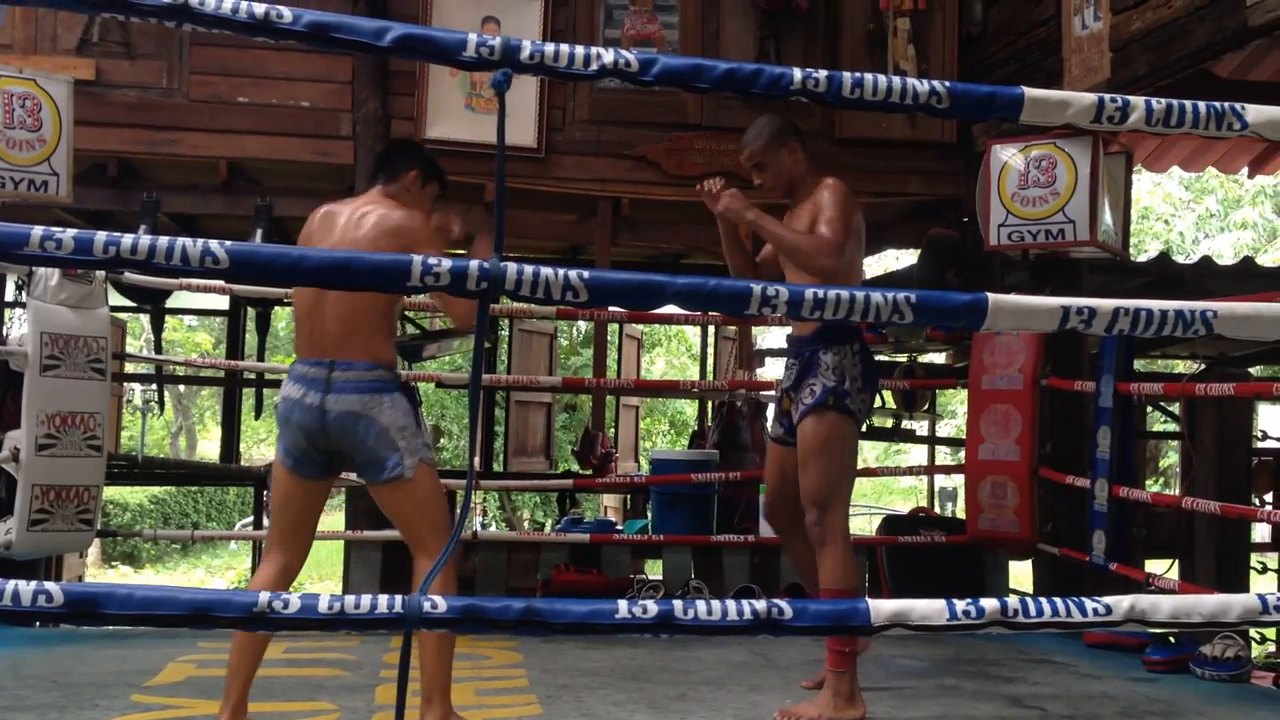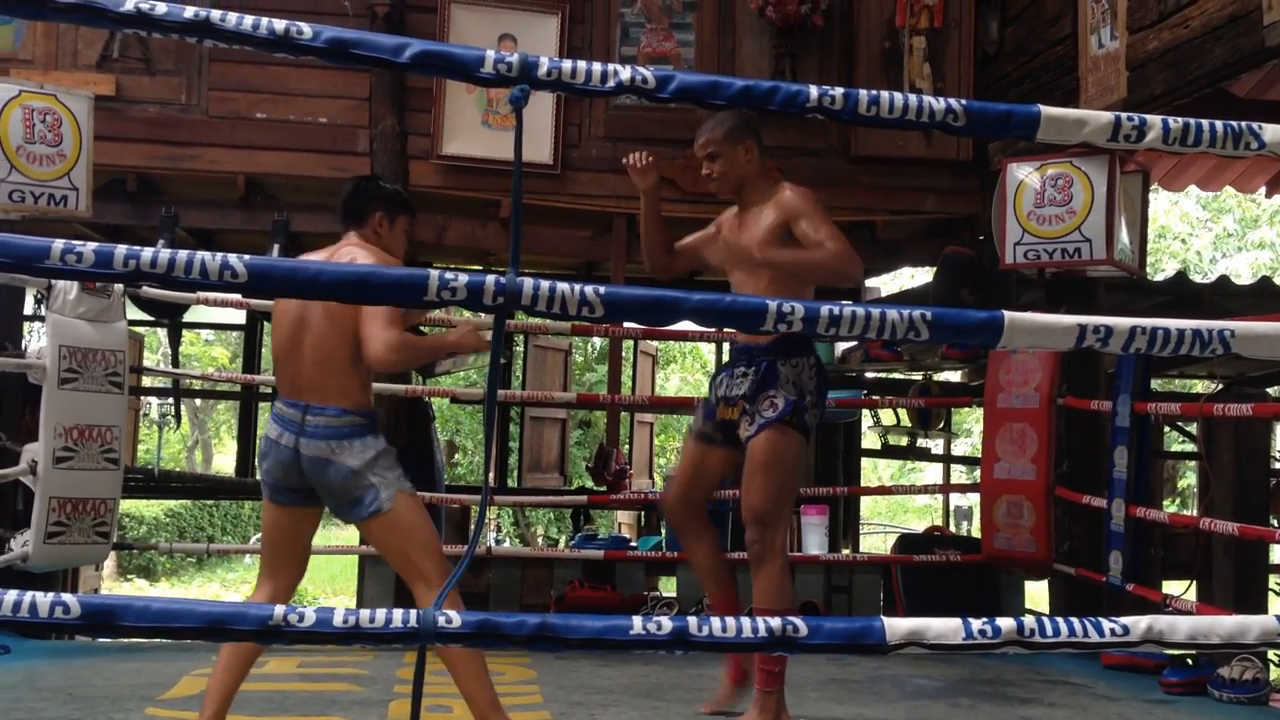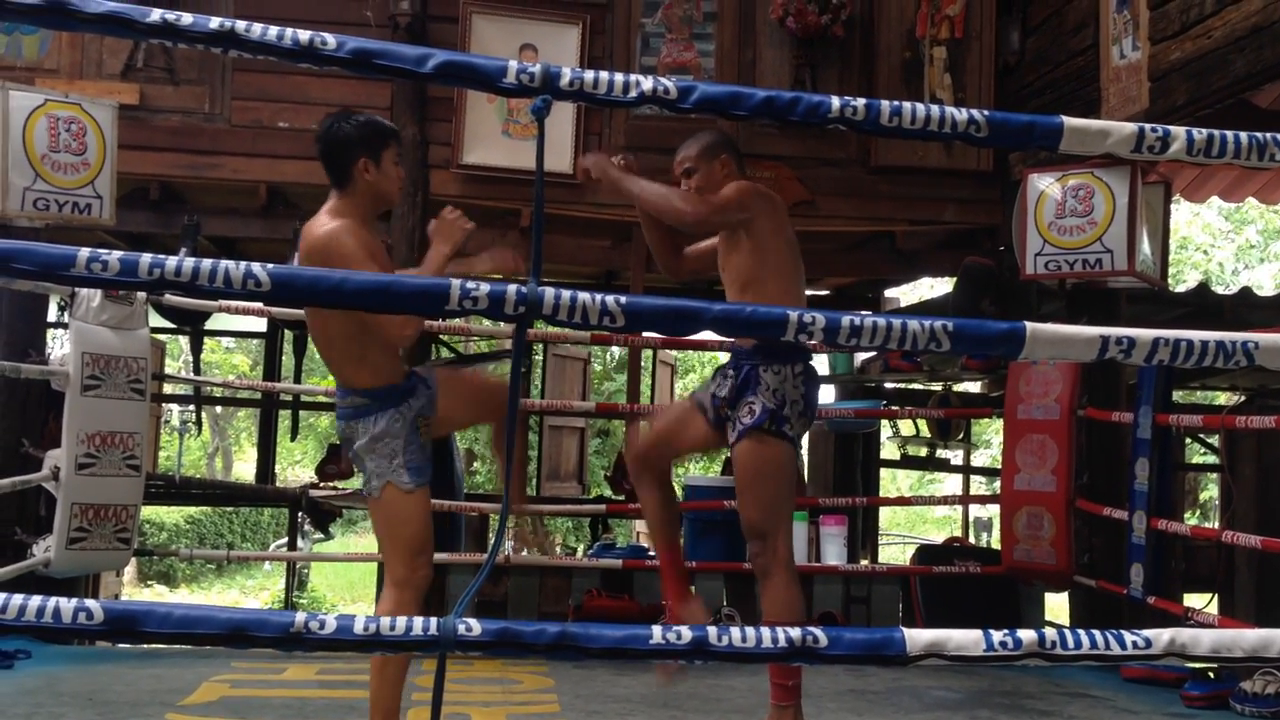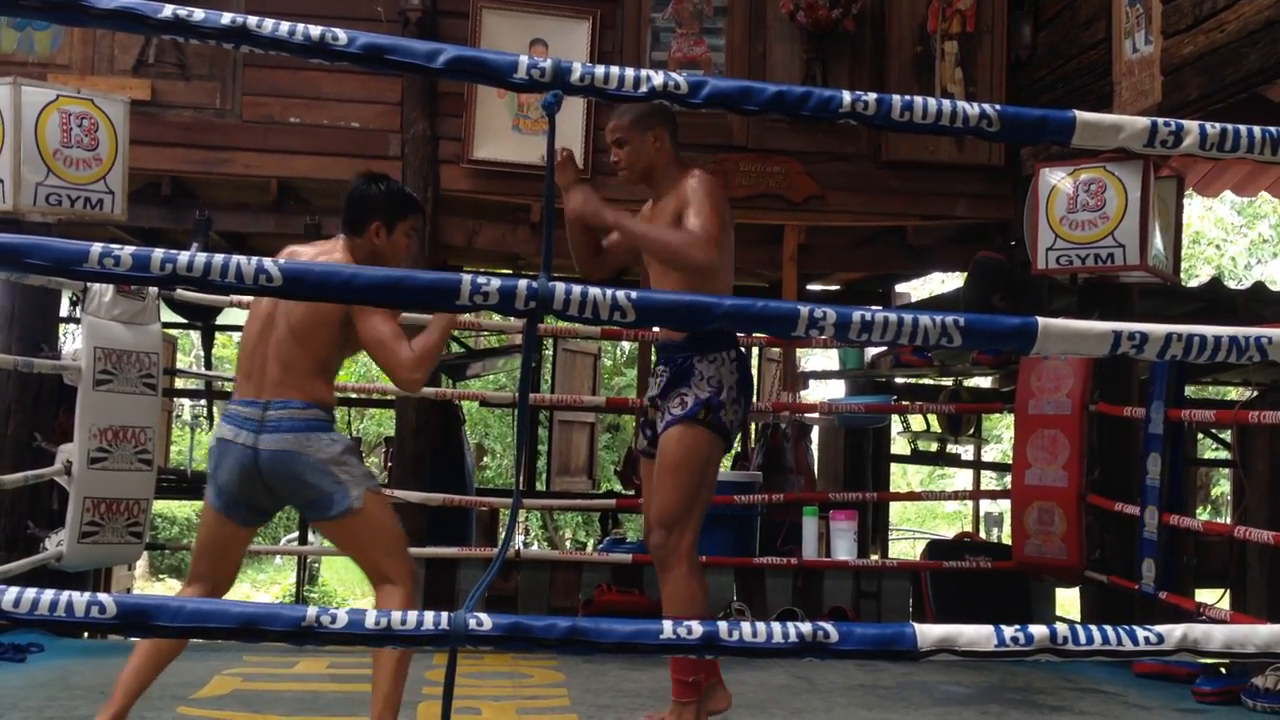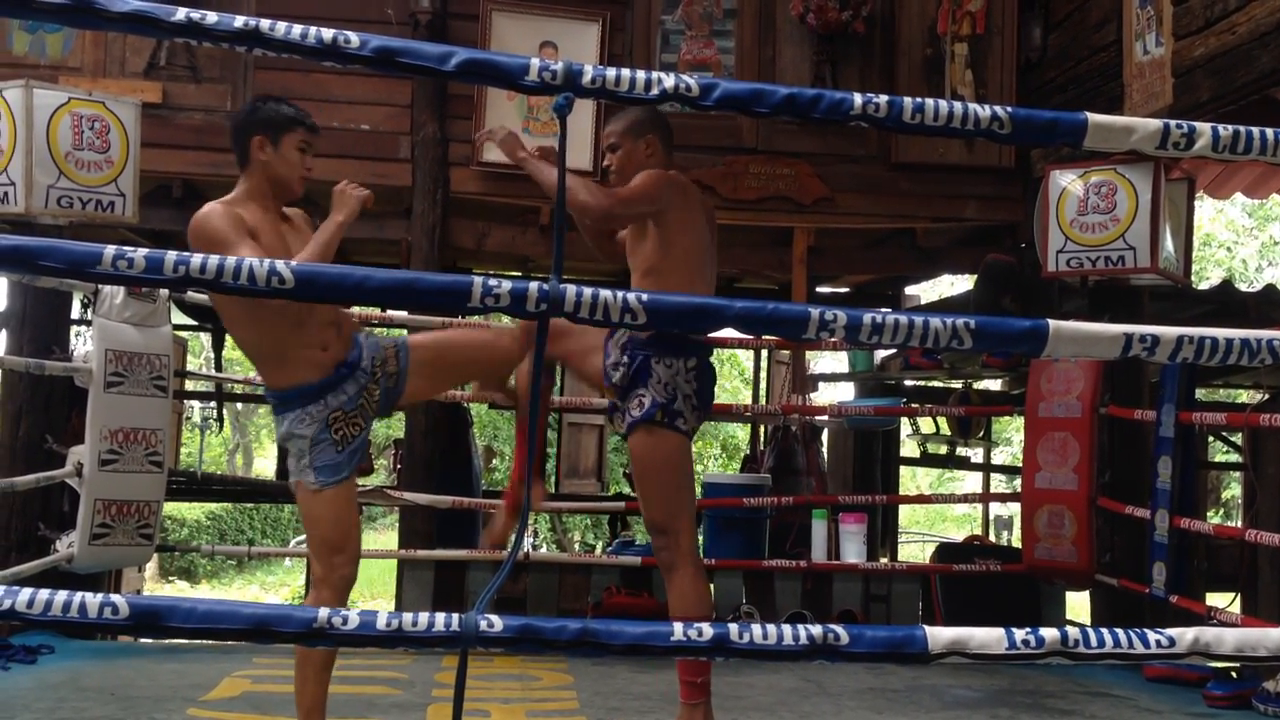
dt=1s
person 1, frame 1
left shoulder: (833, 196)
right shoulder: (796, 214)
left elbow: (829, 262)
right elbow: (751, 277)
left wrist: (753, 216)
right wrist: (726, 217)
left hip: (833, 361)
right hip: (803, 363)
left knee: (823, 520)
right knee: (780, 510)
right ankle: (846, 634)
person 1, frame 2
left shoulder: (791, 202)
right shoulder: (728, 218)
left elbow: (848, 266)
right elbow: (662, 265)
left wrist: (755, 256)
right wrist: (649, 198)
left hip: (785, 372)
right hip: (738, 372)
left knee: (762, 537)
right knee: (679, 503)
right ankle: (742, 662)
person 1, frame 3
left shoulder: (751, 201)
right shoulder: (739, 225)
left elbow: (689, 214)
right elbow: (676, 260)
left wrist: (618, 179)
right wrist: (635, 190)
left hip: (772, 378)
right hip: (742, 376)
left knee: (768, 551)
right knee: (643, 450)
right ankle: (680, 601)
person 1, frame 4
left shoulder: (698, 187)
right shoulder: (655, 213)
left elbow: (703, 260)
right elbow: (591, 265)
left wrist: (610, 215)
right wrist: (572, 192)
left hip: (707, 371)
right hip: (672, 372)
left knee: (670, 543)
right knee: (664, 542)
person 1, frame 5
left shoulder: (664, 184)
right shoulder: (663, 205)
left elbow: (600, 206)
right elbow: (608, 239)
left wrist: (531, 160)
right wrist: (553, 174)
left hip: (664, 371)
right hip: (637, 360)
left knee: (672, 545)
right knee: (541, 324)
right ankle: (520, 493)
person 2, frame 1
left shoulder: (322, 218)
right shoulder: (405, 222)
right elbow: (468, 314)
right wrist: (481, 255)
left hip: (303, 393)
right hip: (369, 399)
left knee: (280, 560)
right knee: (436, 549)
person 2, frame 2
left shoulder: (298, 265)
right shoulder: (374, 264)
right elbow: (381, 353)
left wrist: (403, 312)
right wrist: (455, 342)
left hip: (283, 432)
right hip: (345, 440)
left knee: (273, 586)
right knee: (433, 582)
person 2, frame 3
left shoulder: (347, 222)
right shoulder: (331, 237)
right elbow: (402, 323)
left wrist: (467, 265)
right wrist: (444, 255)
left hip: (403, 391)
right hip: (375, 415)
left knee: (498, 394)
right knee: (409, 577)
left ankle: (521, 503)
person 2, frame 4
left shoulder: (289, 256)
right elbow: (409, 373)
right wrist: (450, 314)
left hip: (237, 432)
right hip: (303, 438)
left knee: (201, 589)
right knee: (396, 580)
person 2, frame 5
left shoulder: (291, 218)
right shoulder: (214, 222)
right elbow: (278, 295)
right wrist: (338, 222)
left hip: (366, 364)
right hip: (310, 410)
left knee: (507, 346)
right knee: (333, 574)
